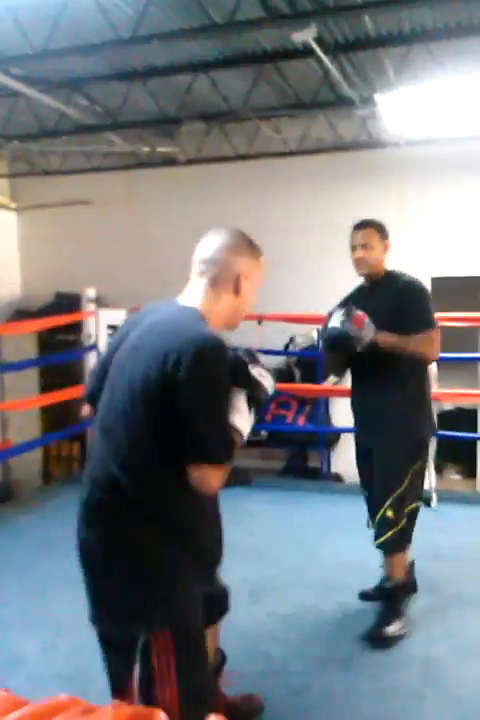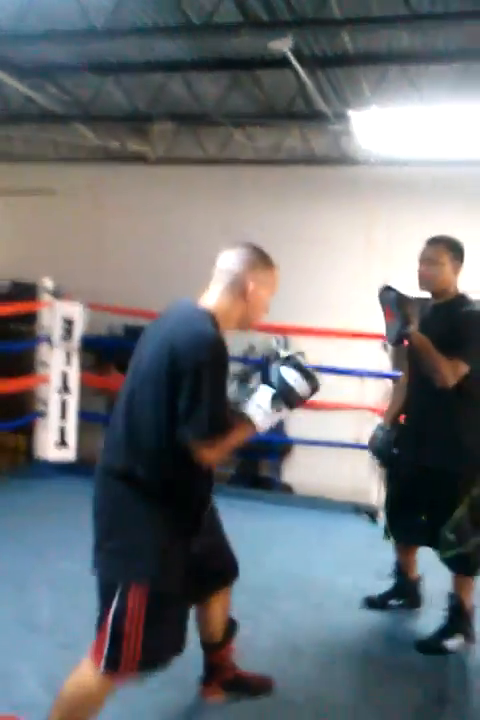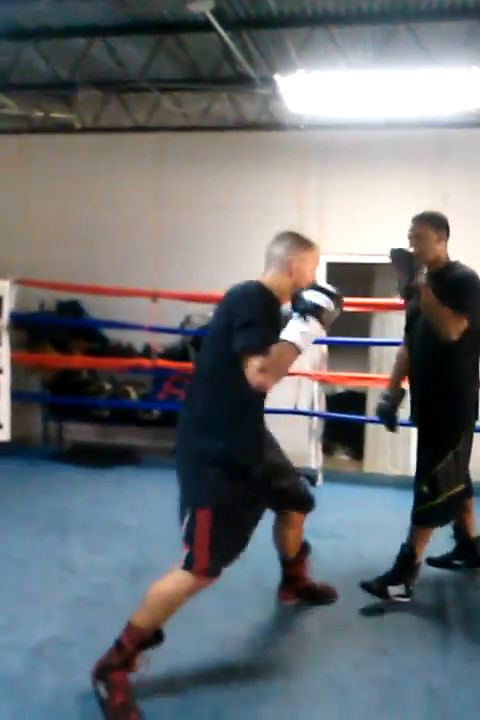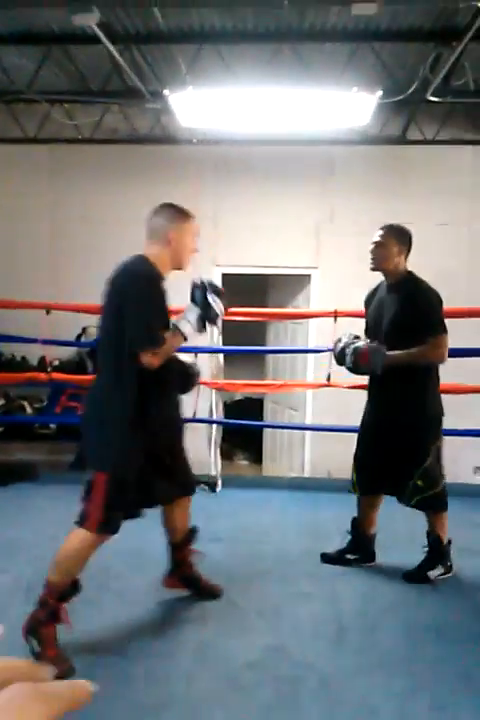
dt=0.7s
person 1, frame 1
left shoulder: (142, 320)
right shoulder: (205, 348)
left elbow: (93, 408)
right elbow: (206, 476)
right wrist: (238, 417)
left hip: (110, 521)
right hip: (143, 539)
left knee: (205, 608)
person 1, frame 2
left shoulder: (182, 322)
right shoulder: (201, 341)
right elbow: (206, 448)
left wrist: (257, 400)
right wrist: (261, 411)
left hip: (174, 492)
right hip: (139, 503)
left knee: (217, 576)
right knee: (123, 654)
left ankle: (220, 674)
person 1, frame 3
left shoulder: (263, 301)
right shoulder: (251, 300)
left elbow: (270, 347)
right elbow: (260, 375)
left wrist: (310, 316)
right wrist: (306, 326)
left hip: (245, 435)
right hip: (212, 446)
left knee: (294, 502)
right knee: (201, 568)
left ankle: (294, 583)
right ankle: (113, 666)
person 1, frame 4
left shoulder: (145, 279)
right shoulder: (135, 278)
right elbow: (151, 354)
left wrist: (183, 346)
right wrist: (194, 317)
left hip: (148, 413)
right hip: (119, 418)
left knee: (179, 488)
right knee: (98, 522)
left ankle: (181, 569)
right ankle: (41, 621)
person 2, frame 1
left shoulder: (409, 290)
right shoulder: (349, 304)
left elbow: (429, 349)
right elbow: (338, 367)
left wrist: (379, 337)
right wrist: (335, 347)
left hip: (404, 419)
right hip: (367, 419)
left knee: (389, 507)
right knee: (392, 502)
left ankle: (394, 604)
right ankle: (401, 577)
person 2, frame 2
right shoulder: (425, 313)
left wrist: (414, 333)
right wrist: (389, 422)
right hip: (417, 439)
right knee: (403, 513)
right ankle: (406, 585)
person 2, frame 3
right shoulder: (422, 285)
right elbow: (410, 344)
left wrist: (419, 287)
right wrist: (391, 389)
right hip: (429, 397)
left knee: (434, 481)
left ankle: (405, 573)
person 2, frame 4
left shoulder: (422, 295)
right shoulder: (375, 295)
left elbow: (439, 350)
left wrist: (387, 358)
right wrist: (358, 350)
left hip: (416, 404)
right hip: (382, 399)
left knee: (423, 477)
right knee: (368, 470)
left ankle: (440, 555)
right ankle: (361, 545)
